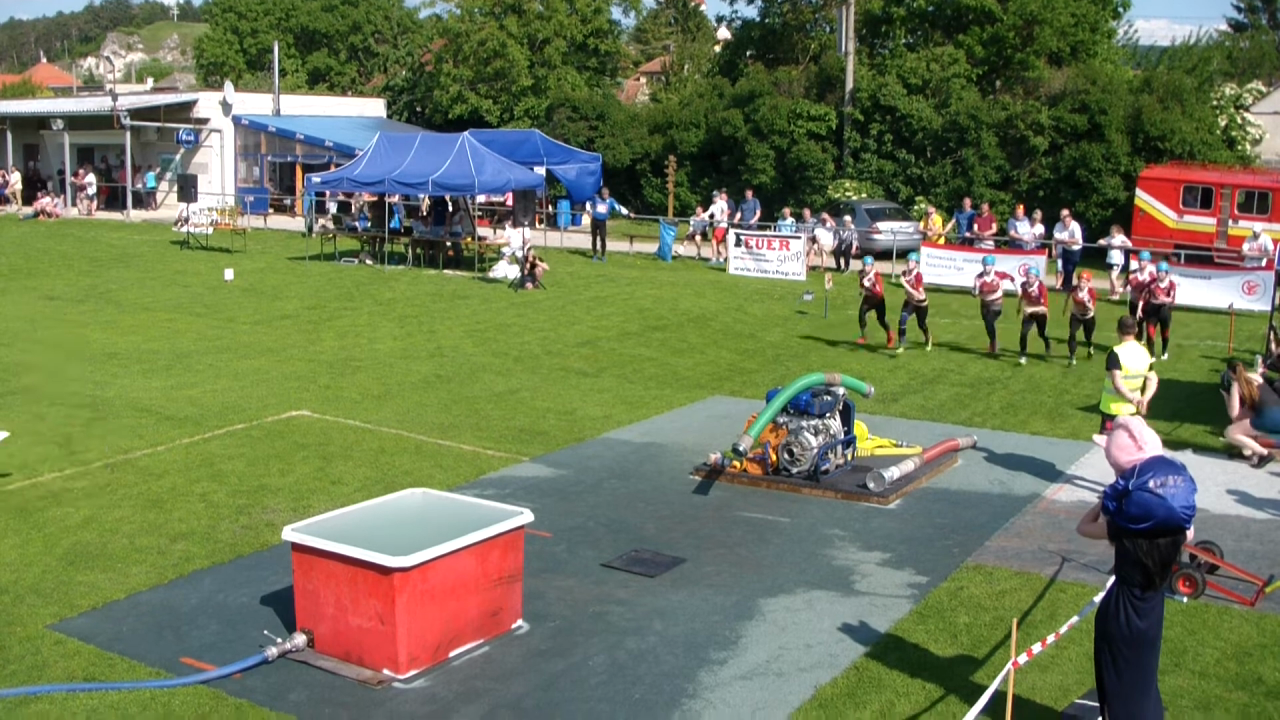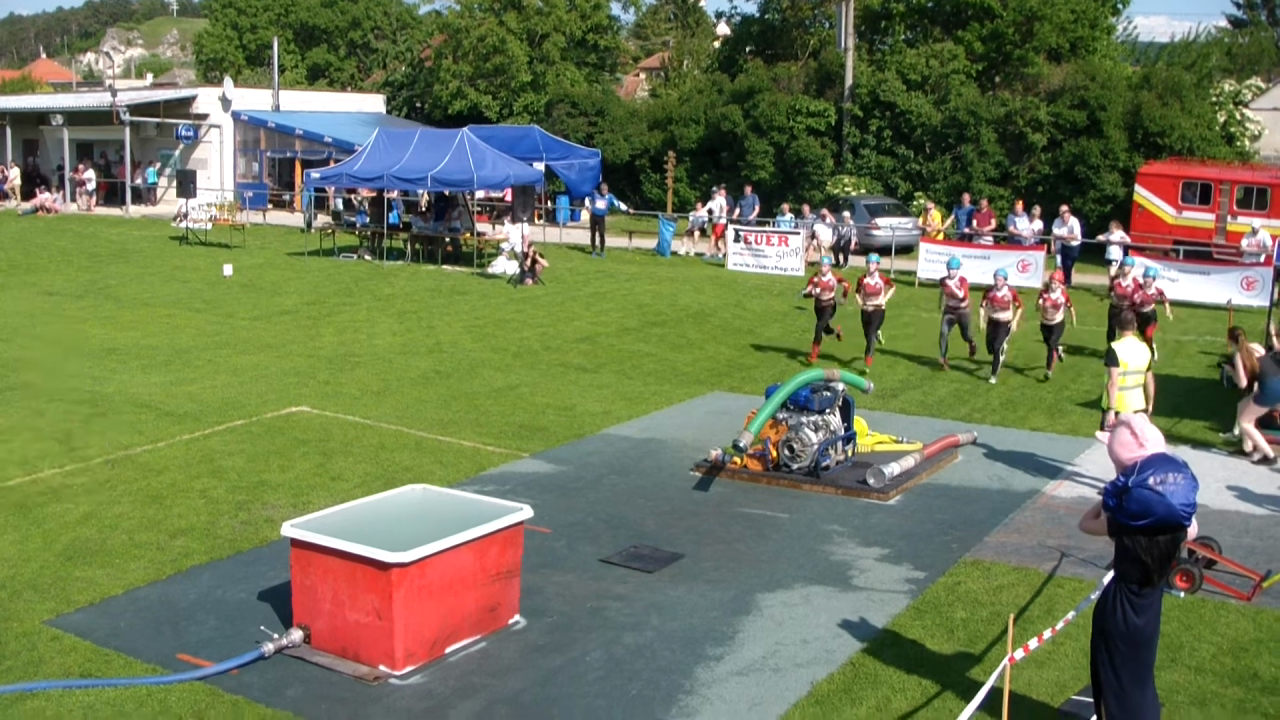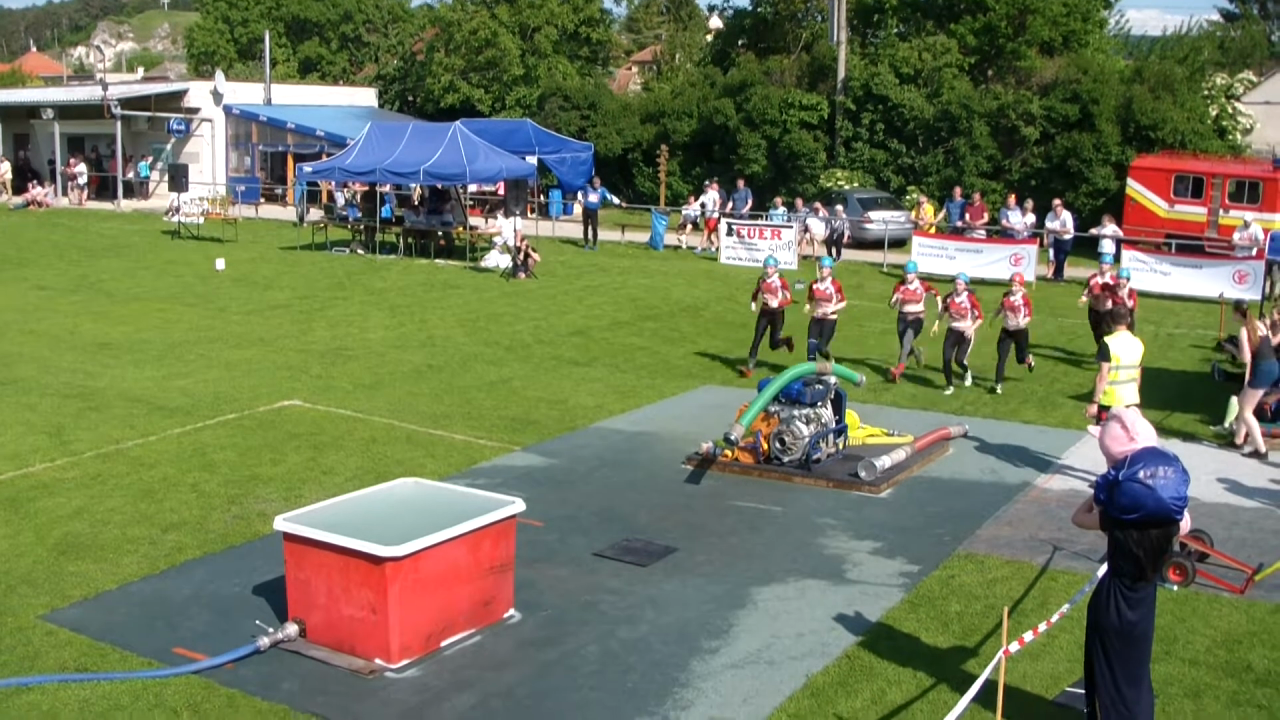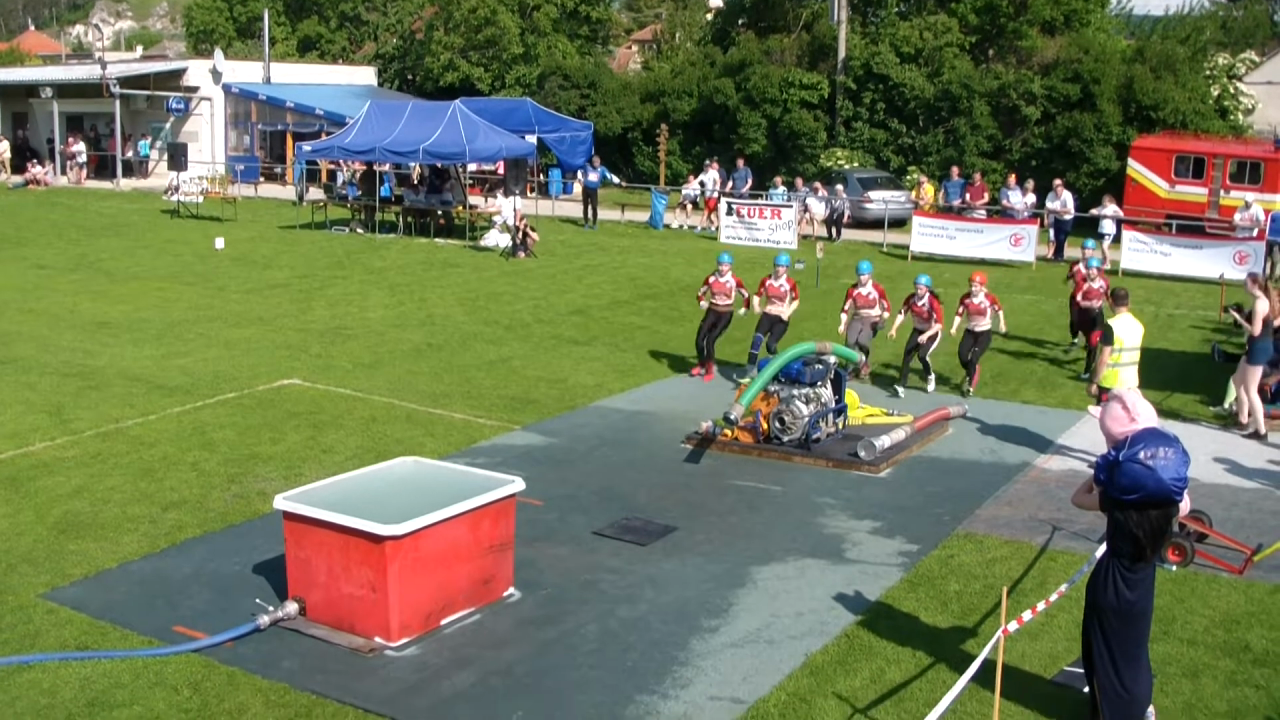
dt=0.3s
person 1, frame 1
left shoulder: (1126, 526)
right shoulder: (1177, 524)
left elbow: (1084, 526)
right elbow: (1186, 534)
left wrist: (1110, 499)
left hip: (1122, 610)
right hip: (1152, 605)
left knee: (1120, 682)
right knee: (1143, 674)
person 1, frame 2
left shoulder: (1125, 522)
right shoulder: (1179, 520)
left elbow: (1086, 522)
right elbow: (1190, 531)
left wrist: (1113, 495)
left hip: (1120, 605)
right hip: (1150, 600)
left knee: (1116, 675)
right knee: (1140, 668)
person 1, frame 3
left shoulder: (1118, 517)
right shoulder: (1171, 514)
left elbow: (1079, 516)
right elbow: (1183, 525)
left wrist: (1104, 489)
left hip: (1114, 599)
right hip: (1144, 594)
left knee: (1108, 667)
right knee: (1136, 659)
person 1, frame 4
left shoulder: (1117, 498)
right shoulder: (1171, 496)
left elbow: (1078, 497)
right elbow: (1183, 506)
left wrist: (1104, 470)
left hip: (1113, 579)
right hip: (1143, 574)
left knee: (1107, 647)
right knee: (1134, 639)
